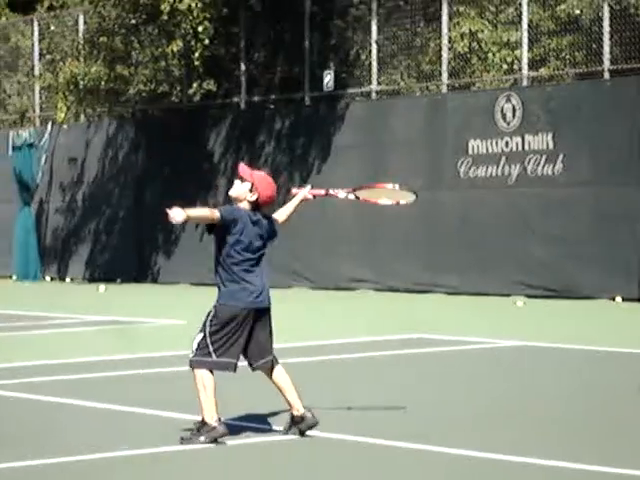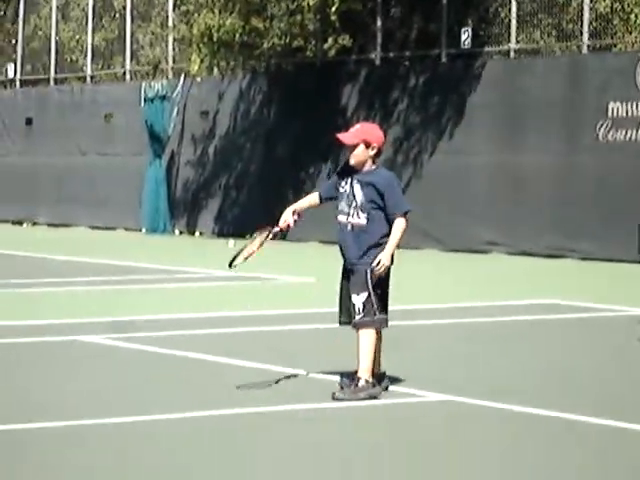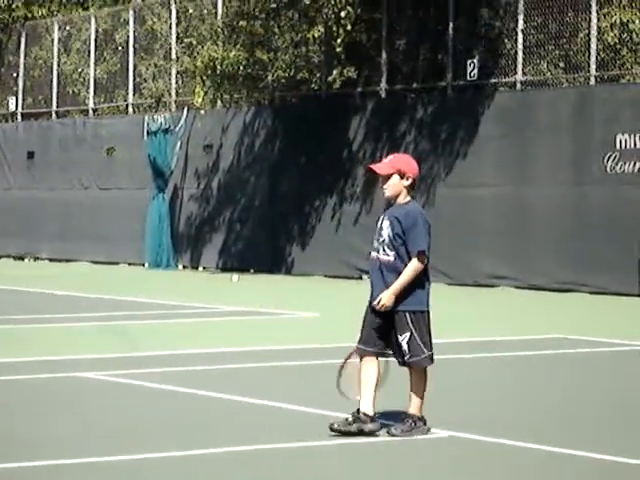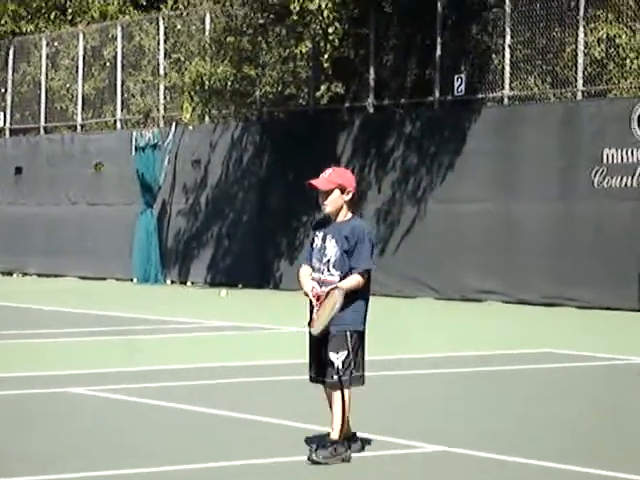
dt=1s
person 1, frame 1
left shoulder: (233, 215)
right shoulder: (262, 222)
left elbow: (212, 214)
right elbow: (276, 219)
left wrist: (185, 214)
right wrist: (297, 200)
left hip: (233, 303)
right hip: (259, 302)
left knee: (202, 360)
right knee: (267, 361)
left ankle: (210, 424)
right ankle: (301, 415)
person 1, frame 2
left shoulder: (384, 179)
right shoulder: (346, 174)
left elbow: (400, 218)
right elbow: (321, 195)
left wrist: (389, 250)
right wrist: (292, 209)
left hip: (371, 262)
right hip: (353, 261)
left knee: (367, 319)
right knee: (365, 320)
left ankle: (365, 382)
right ankle: (374, 375)
person 1, frame 3
left shoulder: (415, 215)
right shoulder: (389, 210)
left elbow: (420, 259)
left wrist: (393, 292)
left hip: (408, 301)
right hip: (382, 298)
left knee: (414, 359)
right knee: (368, 352)
left ankle: (416, 418)
right ankle: (366, 415)
person 1, frame 4
left shoulder: (358, 231)
right shoulder: (319, 227)
left elbow: (360, 277)
right elbow: (306, 265)
left wrist: (331, 289)
right wrist: (308, 285)
left hip: (346, 319)
left knee: (340, 379)
right knee: (324, 379)
left ankle: (338, 442)
right ankle: (345, 433)
